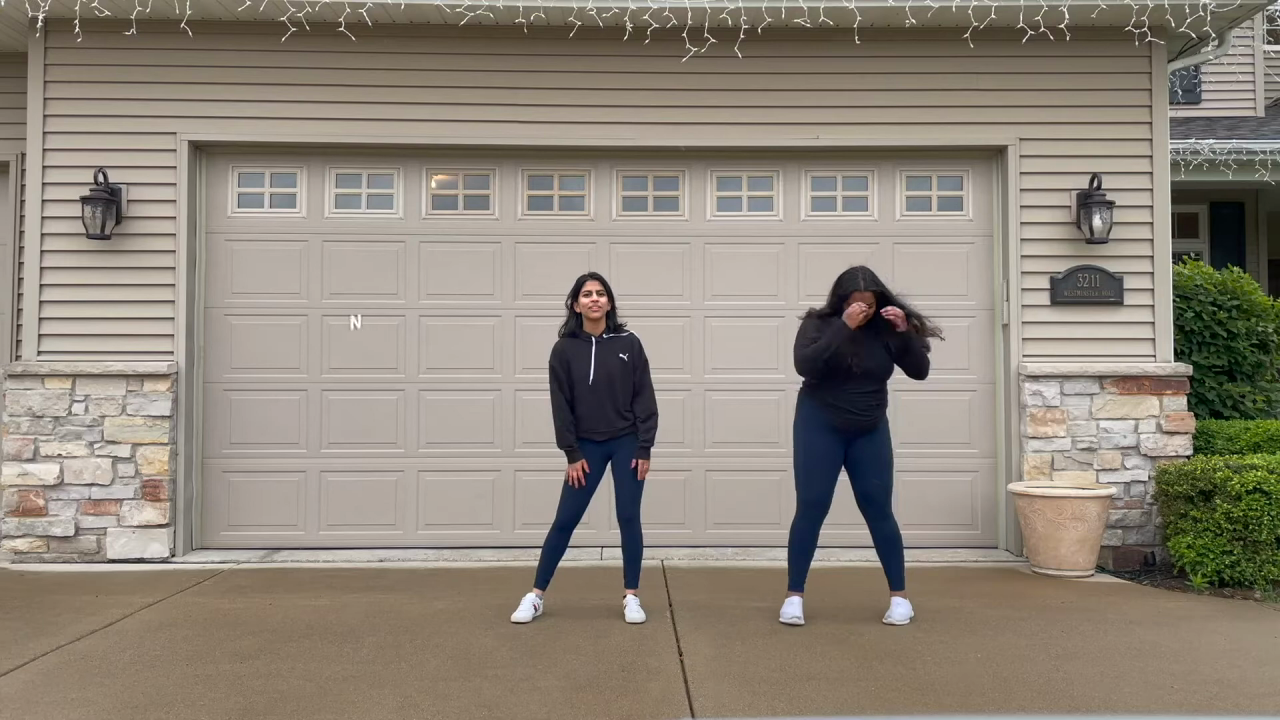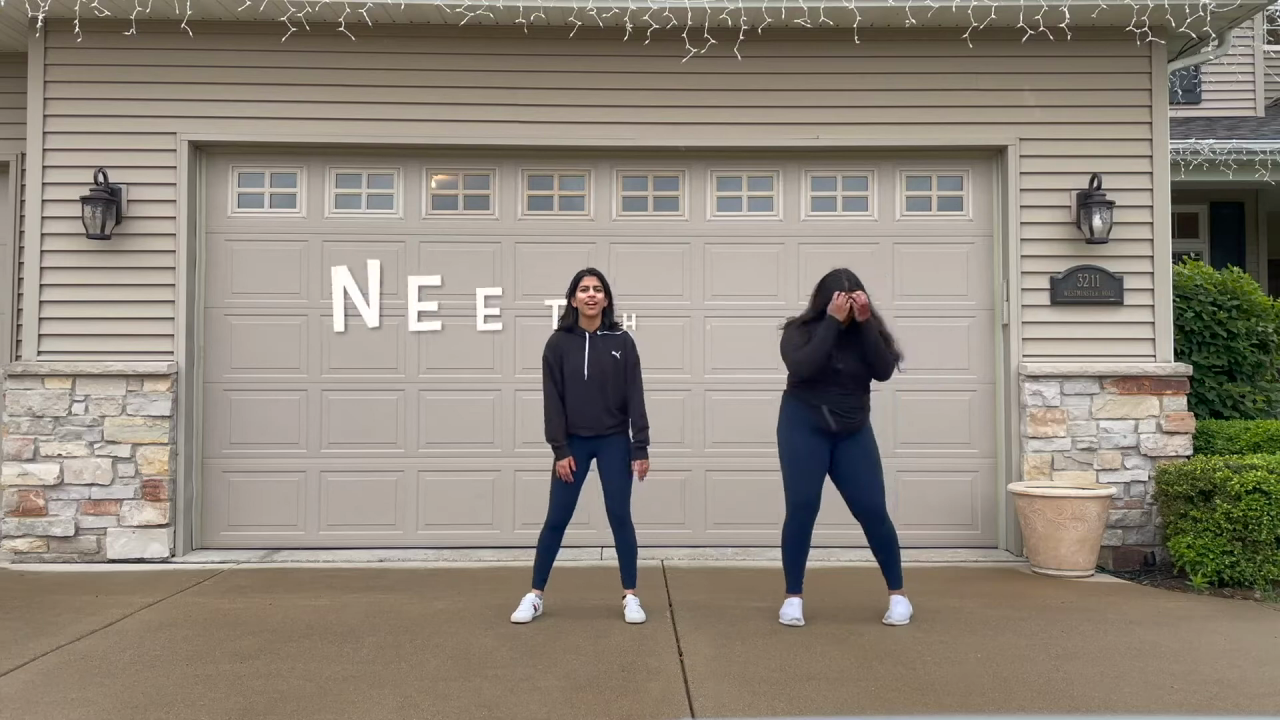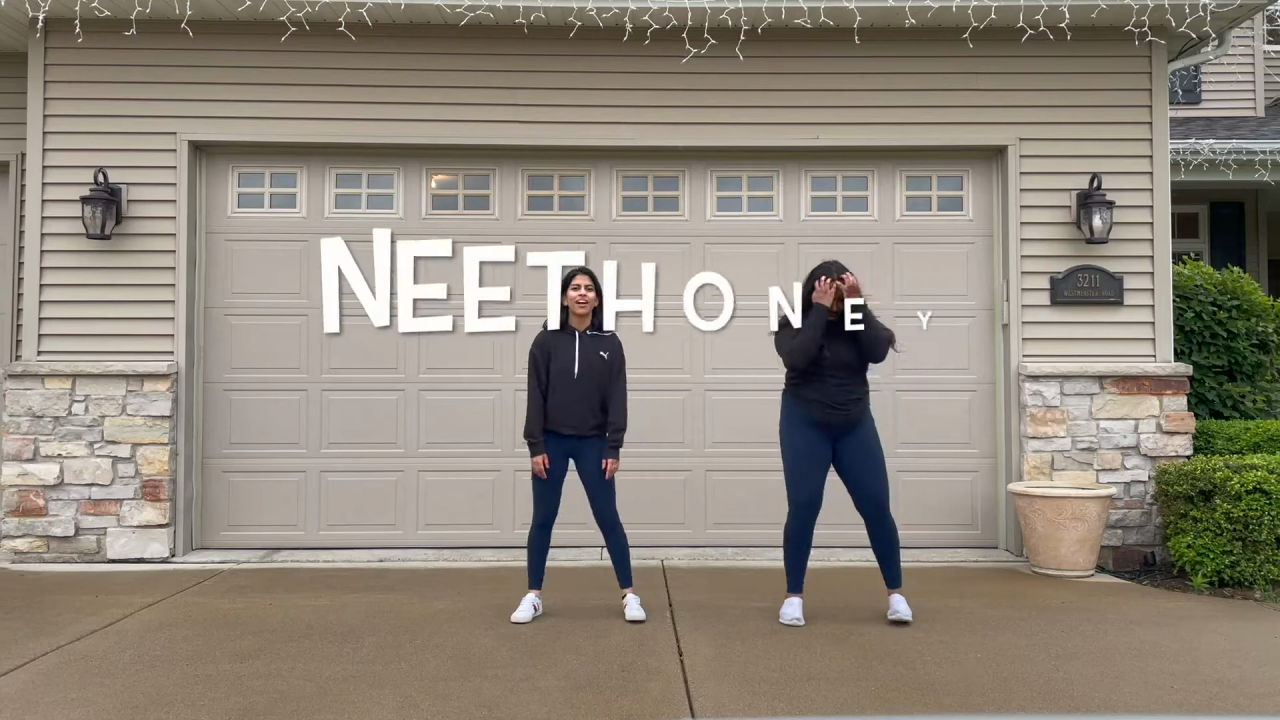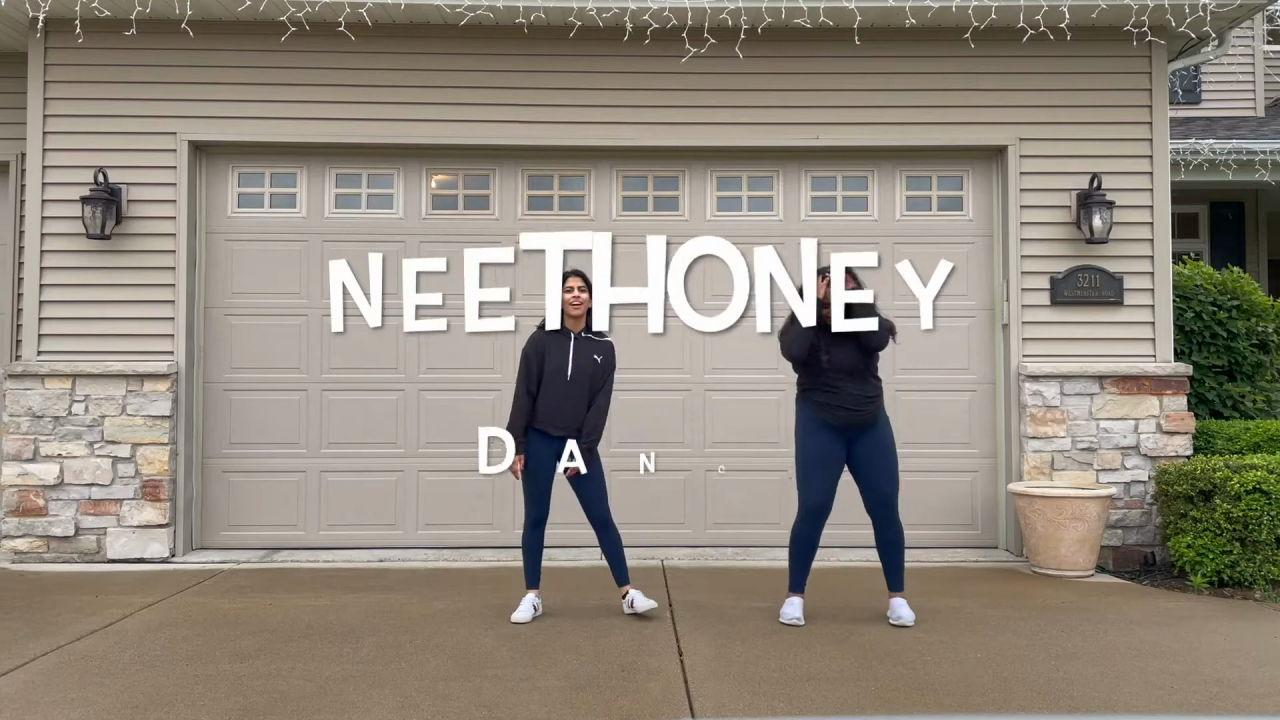
dt=0.2s
person 1, frame 1
left shoulder: (887, 329)
right shoulder: (819, 324)
left elbow: (919, 371)
right elbow: (805, 366)
left wrist: (904, 332)
right wrist: (843, 329)
left hip: (869, 431)
right hip: (819, 426)
left knee: (878, 509)
right knee: (811, 508)
left ankle: (899, 597)
right ankle: (794, 596)
person 1, frame 2
left shoulder: (866, 332)
right shoulder: (800, 330)
left elbow: (884, 371)
right elbow: (802, 368)
left wrist: (865, 323)
right wrist: (832, 322)
left hip: (853, 433)
right hip: (804, 429)
left knee: (872, 511)
right knee: (801, 510)
left ankle: (898, 594)
right ankle: (793, 597)
person 1, frame 3
left shoulder: (858, 322)
right shoulder: (792, 324)
left elbow: (877, 353)
right elbow: (798, 359)
left wrist: (857, 306)
right wrist: (820, 310)
left hip: (855, 427)
right hip: (805, 425)
left knee: (876, 506)
right knee: (803, 508)
left ankle: (896, 593)
right ankle: (793, 597)
person 1, frame 4
left shoulder: (861, 322)
right shoulder: (799, 326)
left elbow: (878, 341)
right elbow: (796, 353)
left wrist: (856, 299)
right wrist: (816, 306)
left hip: (870, 427)
right hip: (820, 428)
left knee: (885, 509)
right knee: (813, 510)
left ankle: (897, 597)
right ankle: (795, 596)
person 2, frame 1
left shoulder: (628, 343)
right shoulder: (565, 349)
left elbow: (644, 398)
right elbow: (561, 405)
left wrist: (644, 448)
right wrist: (572, 454)
left hip: (627, 443)
right hip: (587, 446)
left knee: (629, 519)
right knee: (565, 520)
left ankle: (631, 597)
right ankle: (536, 595)
person 2, frame 2
left shoulder: (621, 342)
right shoulder: (558, 343)
left elbow: (634, 397)
right elbow: (553, 400)
left wrist: (640, 448)
right wrist: (560, 450)
left hip: (614, 442)
right hip: (573, 444)
left knee: (620, 518)
right knee: (556, 520)
left ankle: (630, 597)
right ankle: (535, 596)
person 2, frame 3
left shoulder: (609, 343)
right shoulder: (547, 340)
left elbow: (617, 398)
right elbow: (536, 396)
left wrist: (614, 448)
right wrist: (536, 446)
left hip: (592, 443)
right hip: (552, 442)
left knee: (608, 518)
right knee: (543, 520)
left ankle: (629, 595)
right ankle: (533, 596)
person 2, frame 4
left shoulder: (603, 347)
right shoulder: (541, 341)
left elbow: (601, 402)
right elbow: (524, 394)
left wrist: (586, 449)
right wrist: (517, 445)
left hip: (579, 444)
right hip: (540, 442)
left knee: (602, 519)
right knee: (536, 519)
left ankle: (628, 592)
right ankle: (532, 596)
